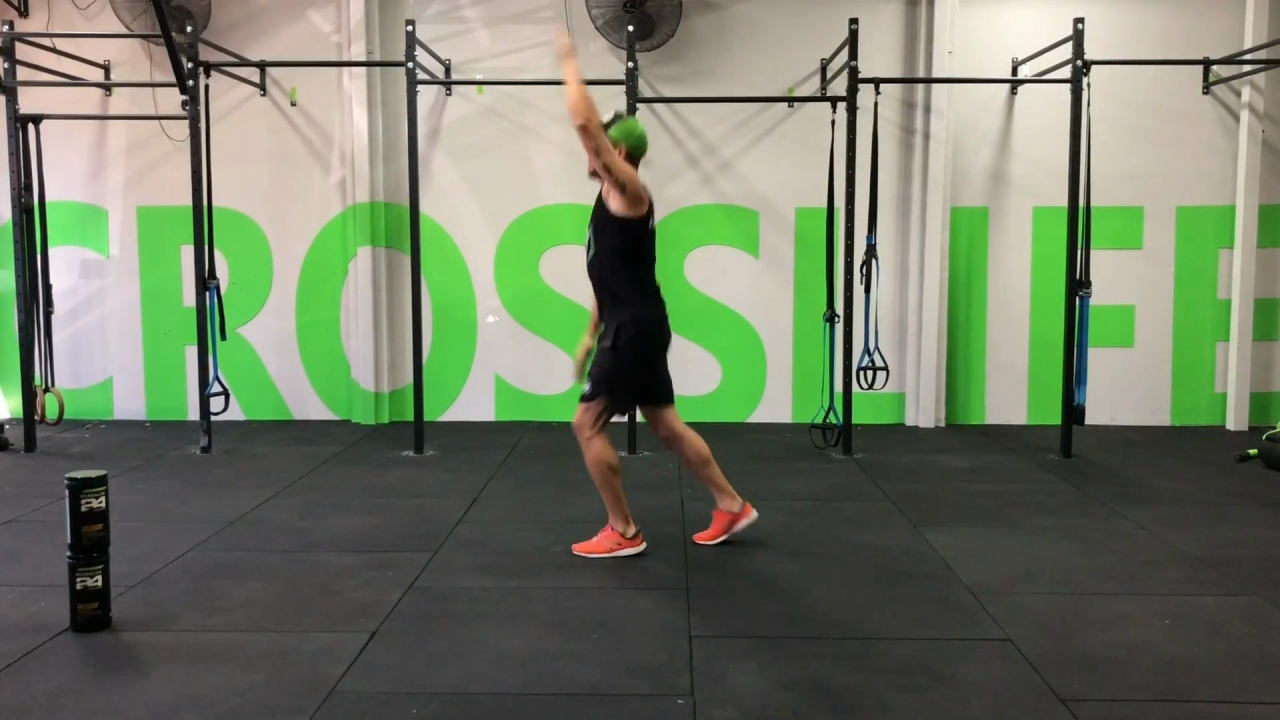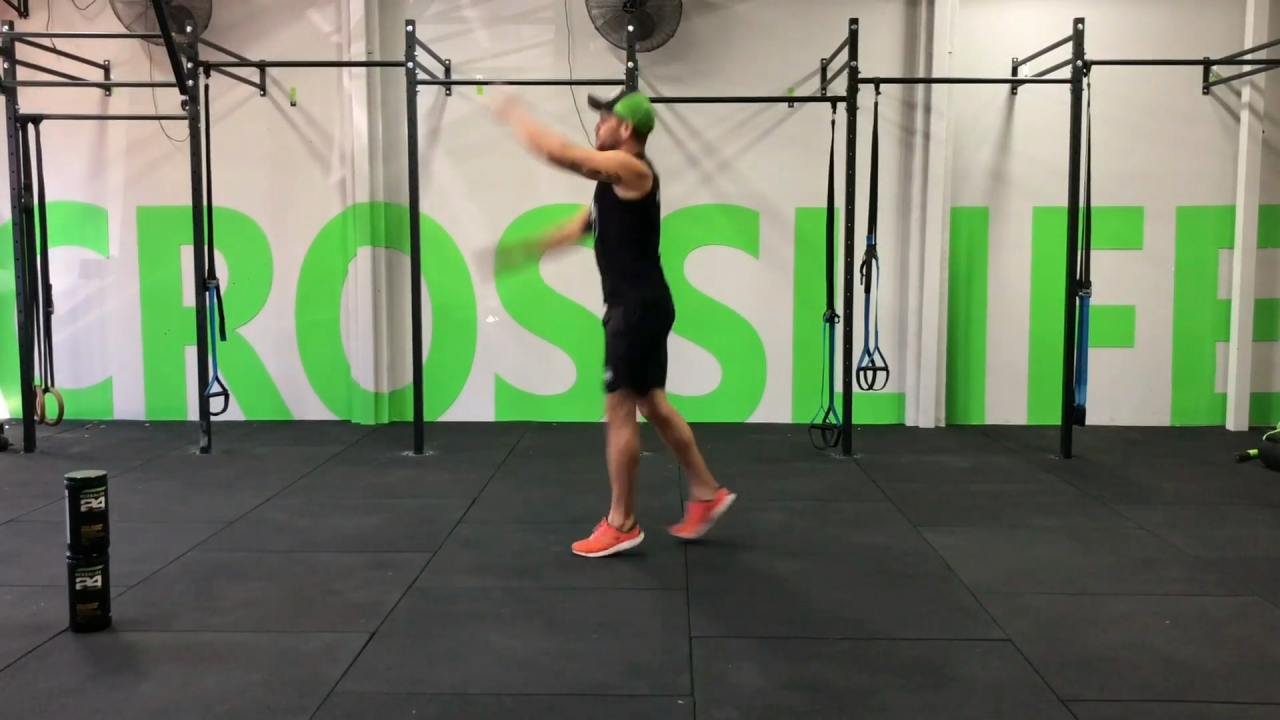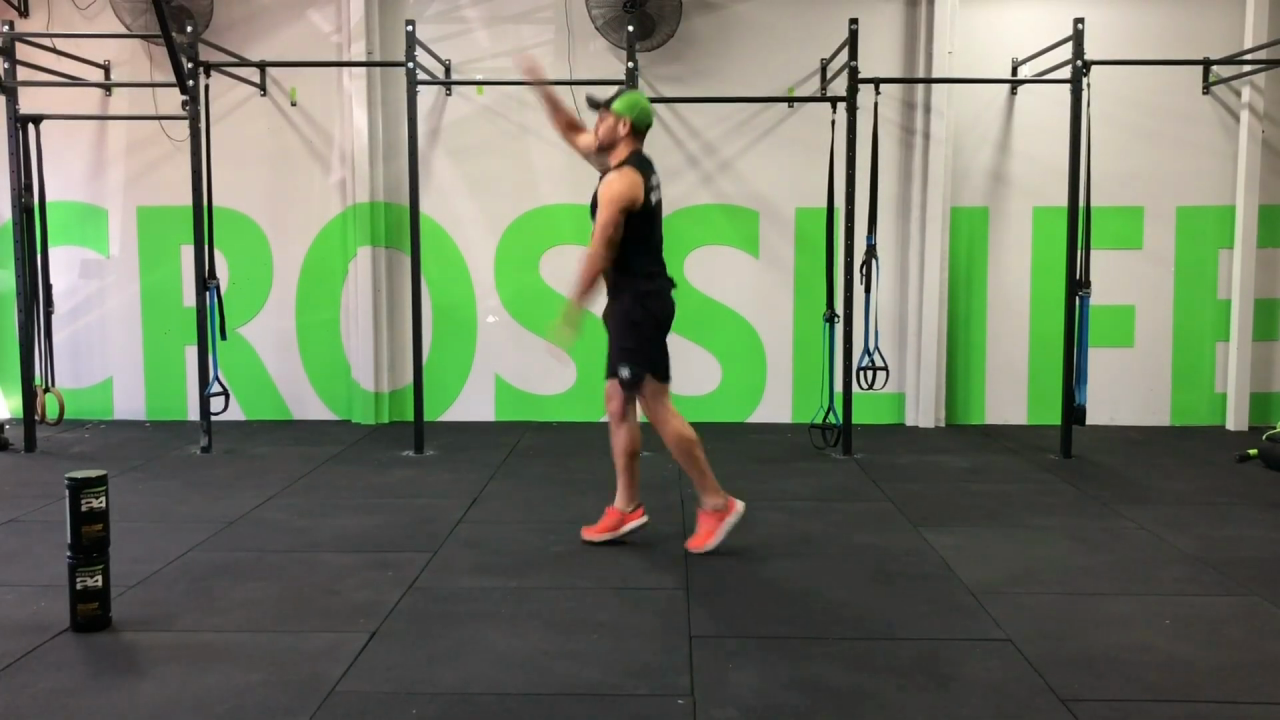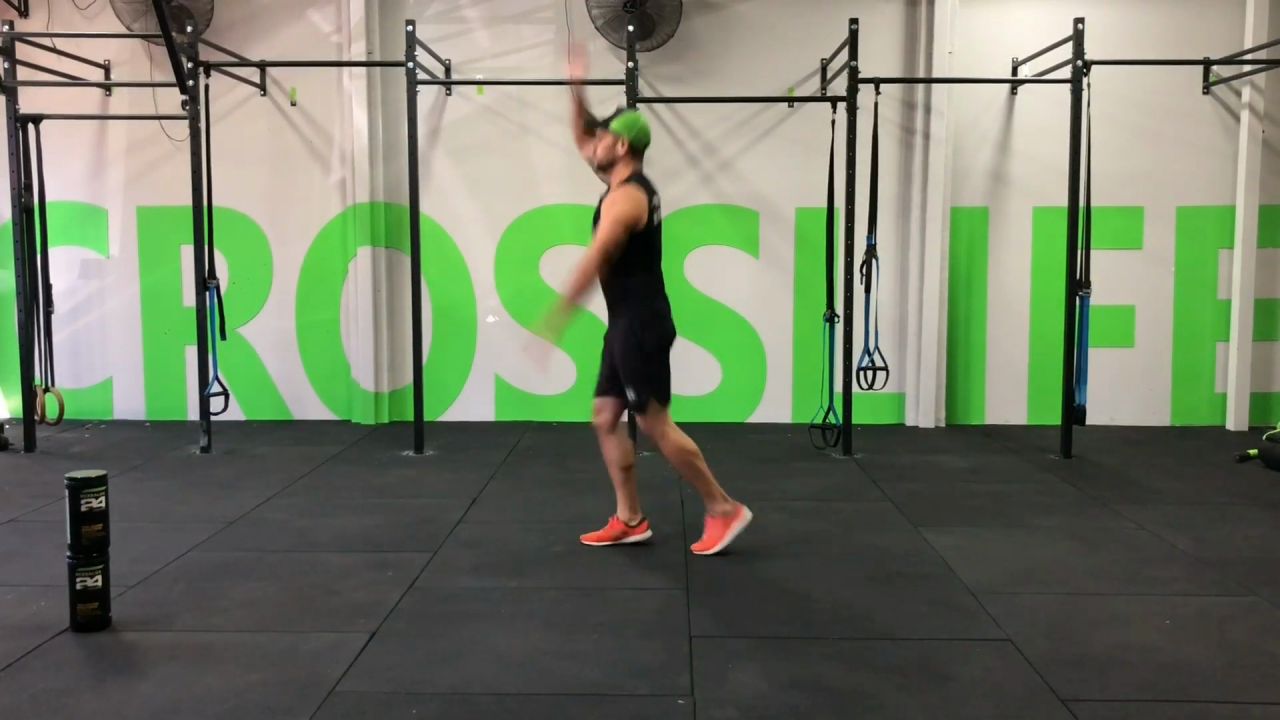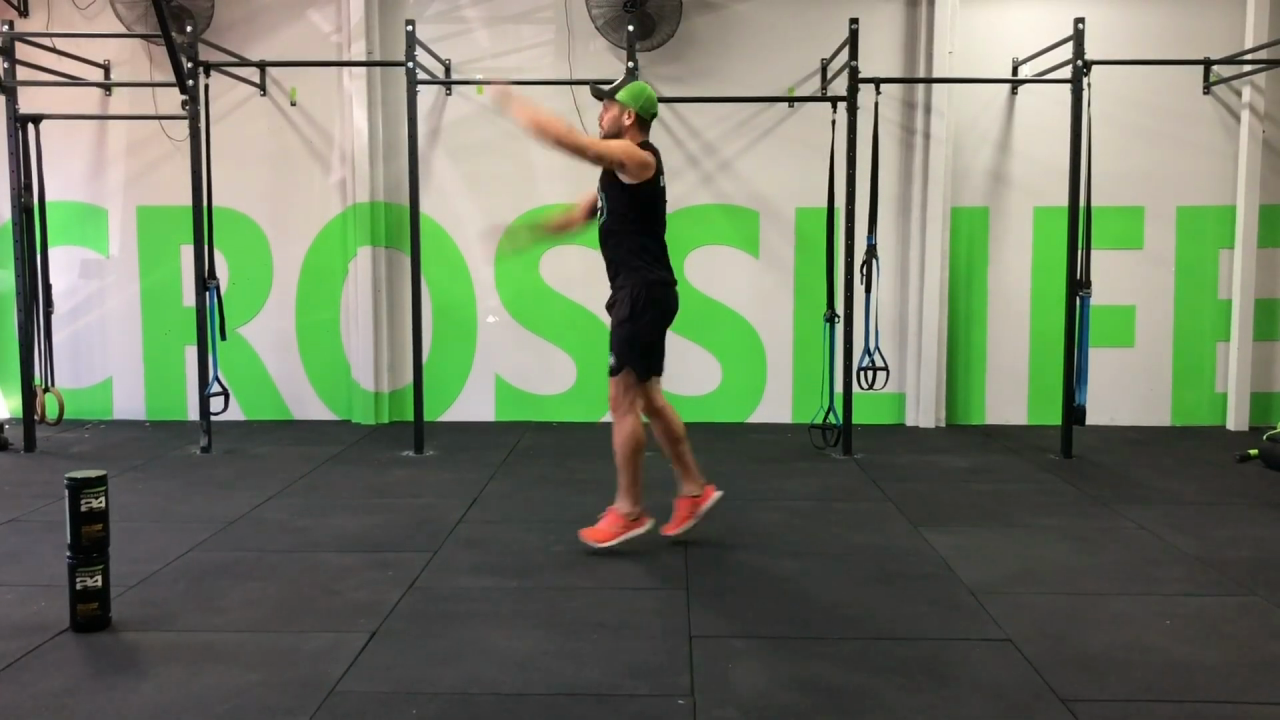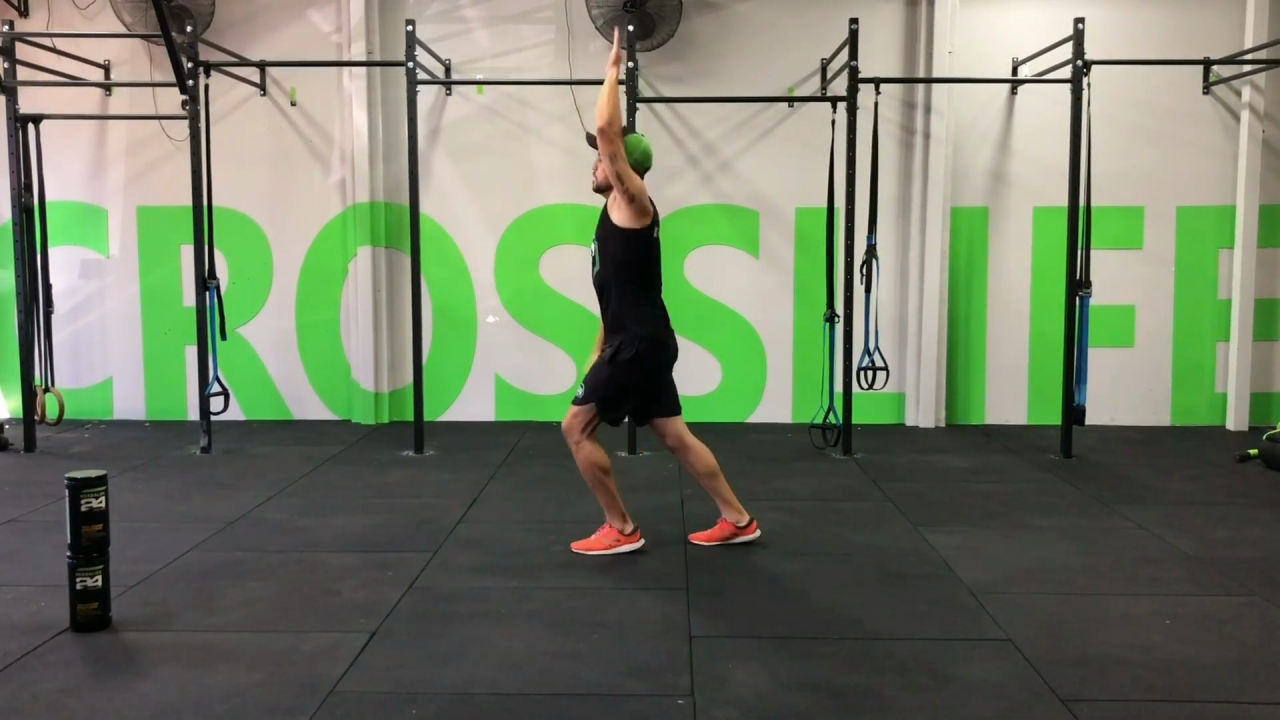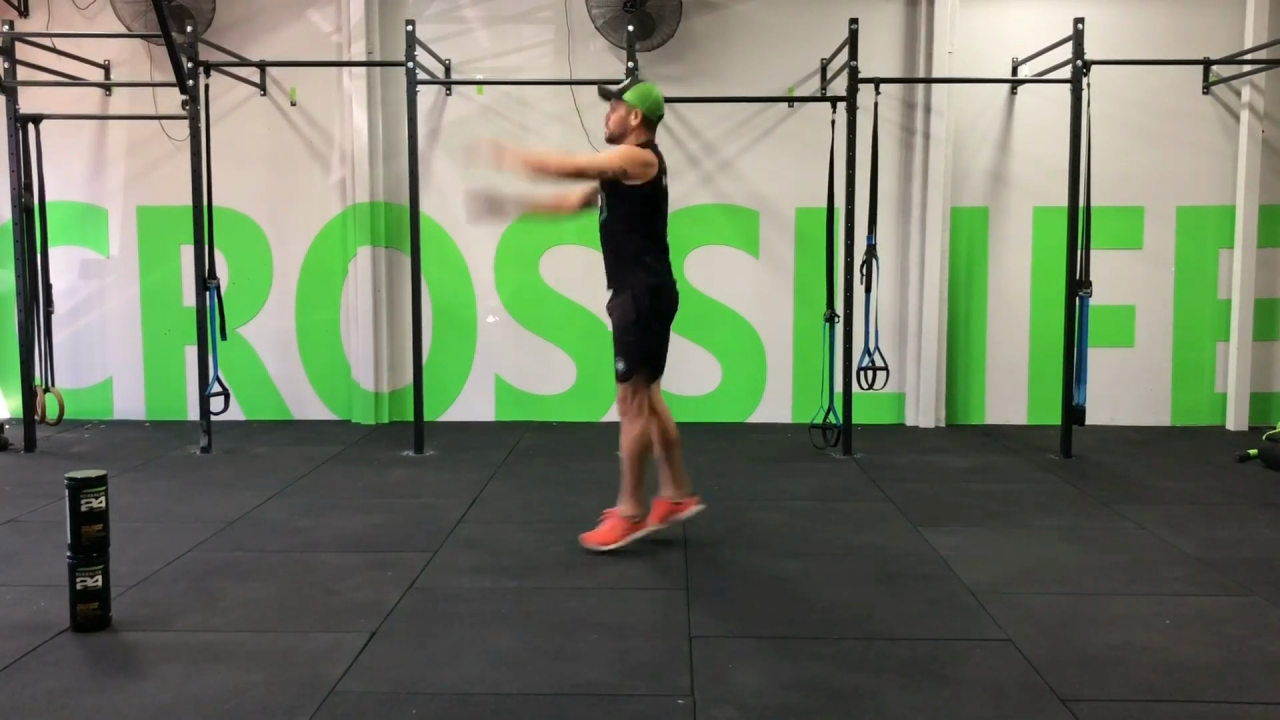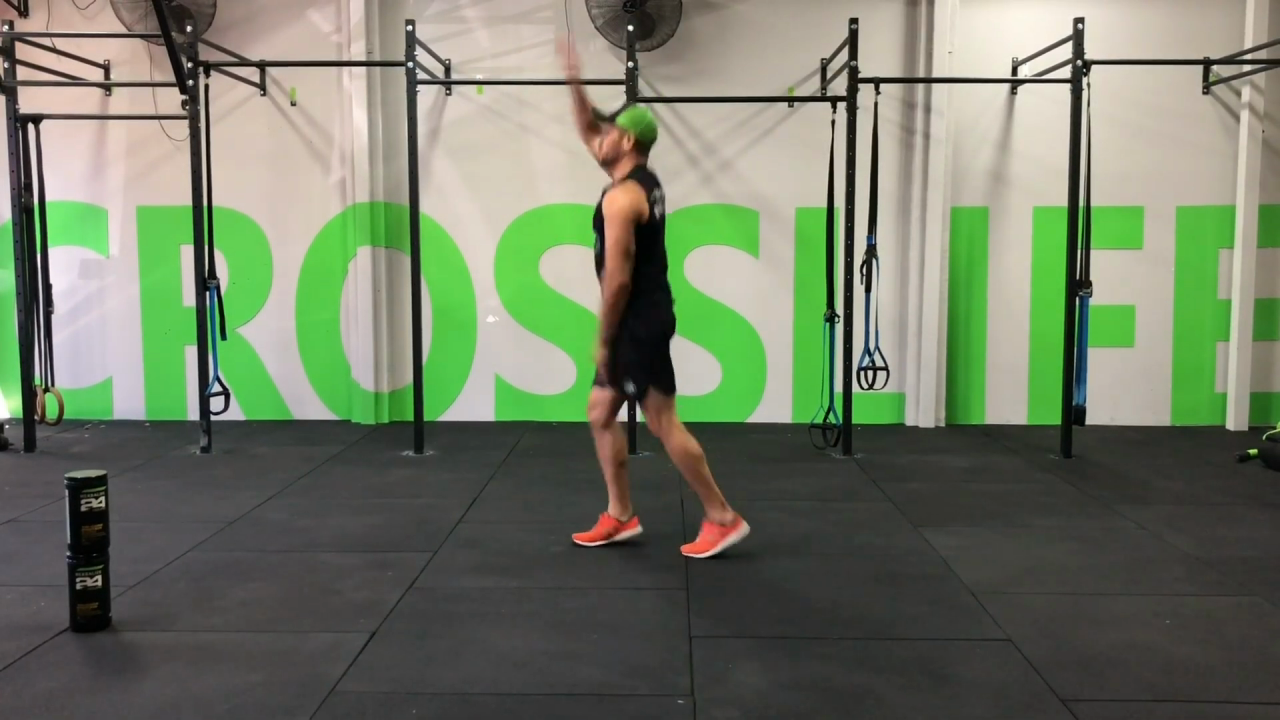
dt=0.2s
person 1, frame 1
left shoulder: (628, 192)
right shoulder: (612, 201)
left elbow: (583, 123)
left wrist: (570, 66)
right wrist: (589, 336)
left hip: (631, 330)
right hip: (629, 326)
left knee: (587, 426)
right knee: (666, 425)
left ankle: (622, 532)
right ankle: (731, 508)
person 1, frame 2
left shoulder: (632, 169)
right shoulder: (617, 181)
left elbow: (559, 151)
right elbow: (576, 228)
left wrist: (516, 117)
right wrist: (520, 253)
left hip: (639, 308)
right hip: (632, 305)
left knee: (620, 414)
right knee: (653, 404)
left ankle: (620, 524)
right ankle: (706, 492)
person 1, frame 3
left shoulder: (619, 181)
right shoulder: (630, 166)
left elbow: (598, 255)
right elbow: (572, 132)
left wrist: (571, 314)
right wrist: (541, 87)
left hip: (637, 305)
right hip: (636, 304)
left knee: (657, 411)
right knee: (618, 408)
left ankle: (716, 503)
right ankle: (625, 508)
person 1, frame 4
left shoulder: (625, 197)
right shoulder: (627, 182)
left elbow: (590, 267)
right elbow: (585, 139)
left wrist: (553, 322)
right wrist: (576, 88)
left hip: (641, 325)
right hip: (628, 323)
left knee: (657, 427)
right knee: (606, 420)
left ankle: (724, 510)
right ankle: (628, 518)
person 1, frame 5
left shoulder: (636, 158)
right shoulder: (621, 163)
left elbow: (568, 137)
right elbow: (578, 216)
left wrist: (518, 106)
left hip: (643, 294)
right hip: (635, 293)
left knee: (624, 401)
right knee: (646, 398)
left ankle: (628, 510)
right ankle: (694, 489)
person 1, frame 6
left shoulder: (633, 204)
right shoulder: (619, 214)
left elbow: (604, 128)
left wrist: (612, 70)
right wrist: (599, 352)
left hip: (636, 343)
right hip: (640, 340)
left knee: (575, 429)
right knee: (675, 437)
left ankle: (621, 528)
right ankle: (736, 520)
person 1, frame 7
left shoulder: (638, 158)
right shoulder: (626, 172)
left elbow: (566, 165)
right elbow: (571, 203)
left wrist: (511, 156)
right wrist: (511, 206)
left hip: (644, 297)
right hip: (637, 295)
left knee: (633, 405)
right knee: (644, 400)
left ankle: (630, 512)
right ankle: (676, 494)
person 1, frame 8
left shoulder: (622, 197)
right shoulder: (637, 183)
left elbow: (617, 274)
right elbow: (589, 133)
left wrist: (603, 339)
right wrist: (575, 80)
left hip: (639, 320)
right hip: (638, 320)
left knee: (663, 424)
right knee: (600, 414)
left ankle: (721, 519)
right ankle: (620, 516)
